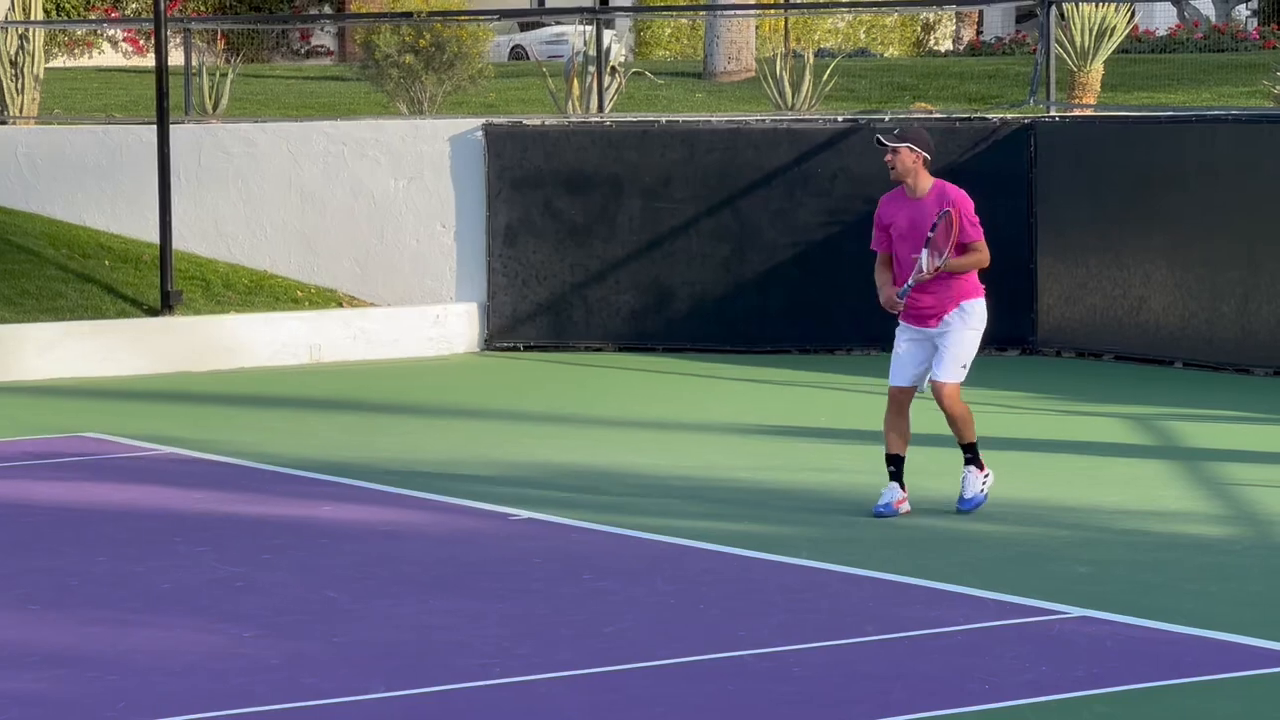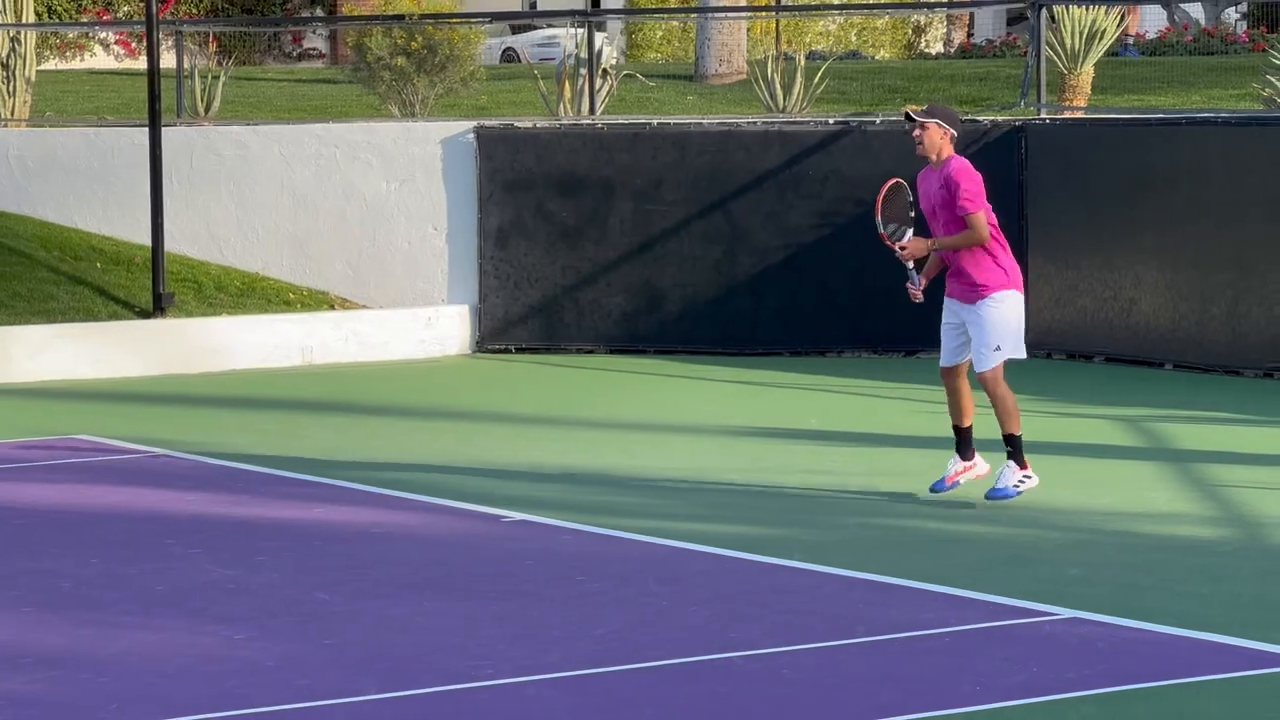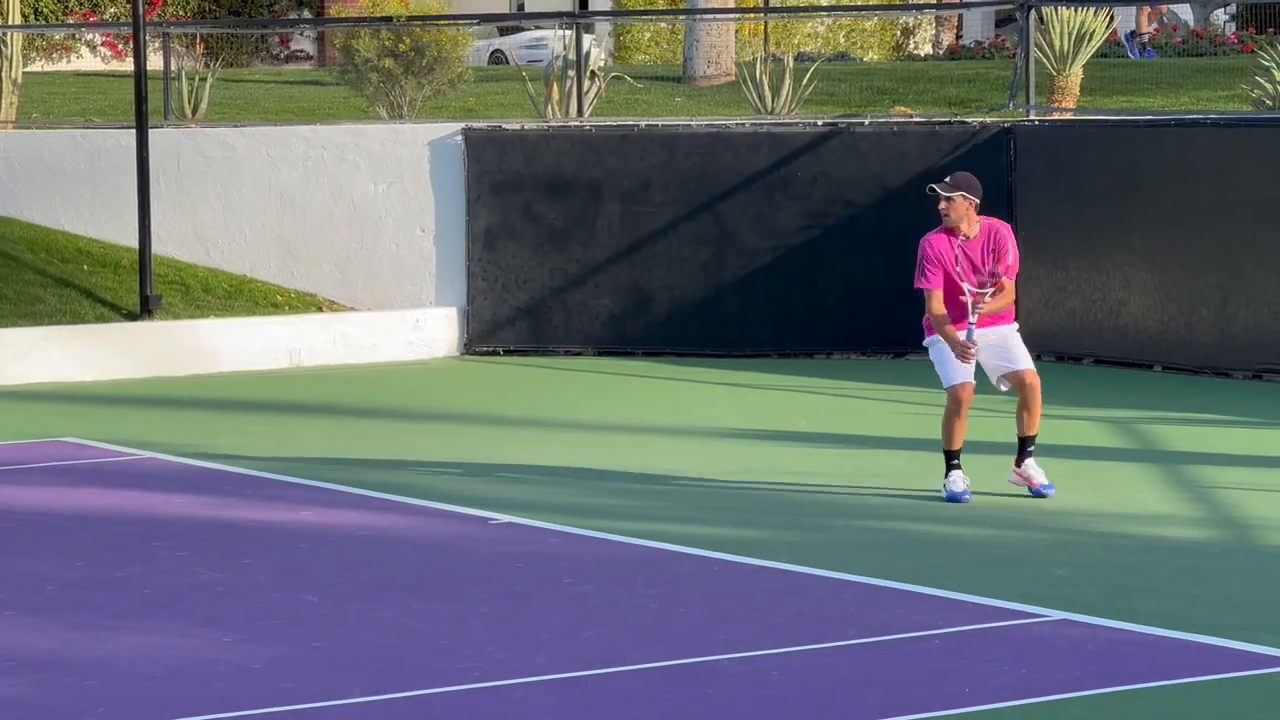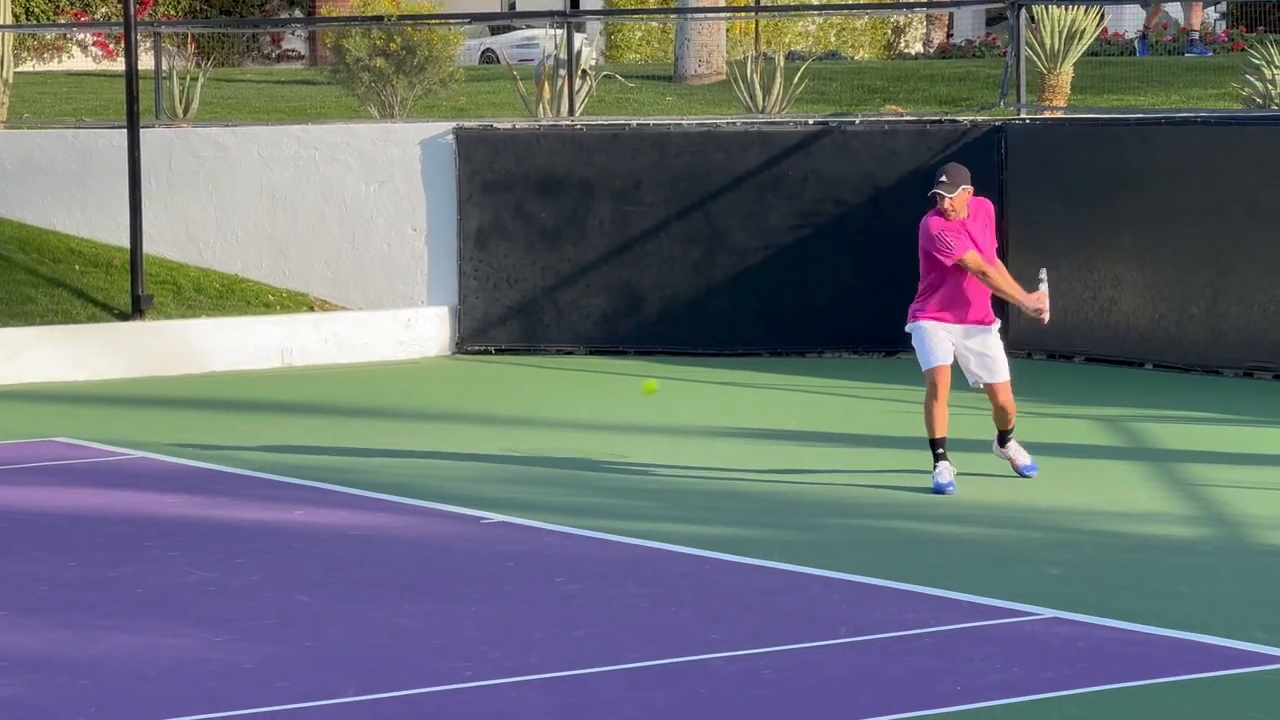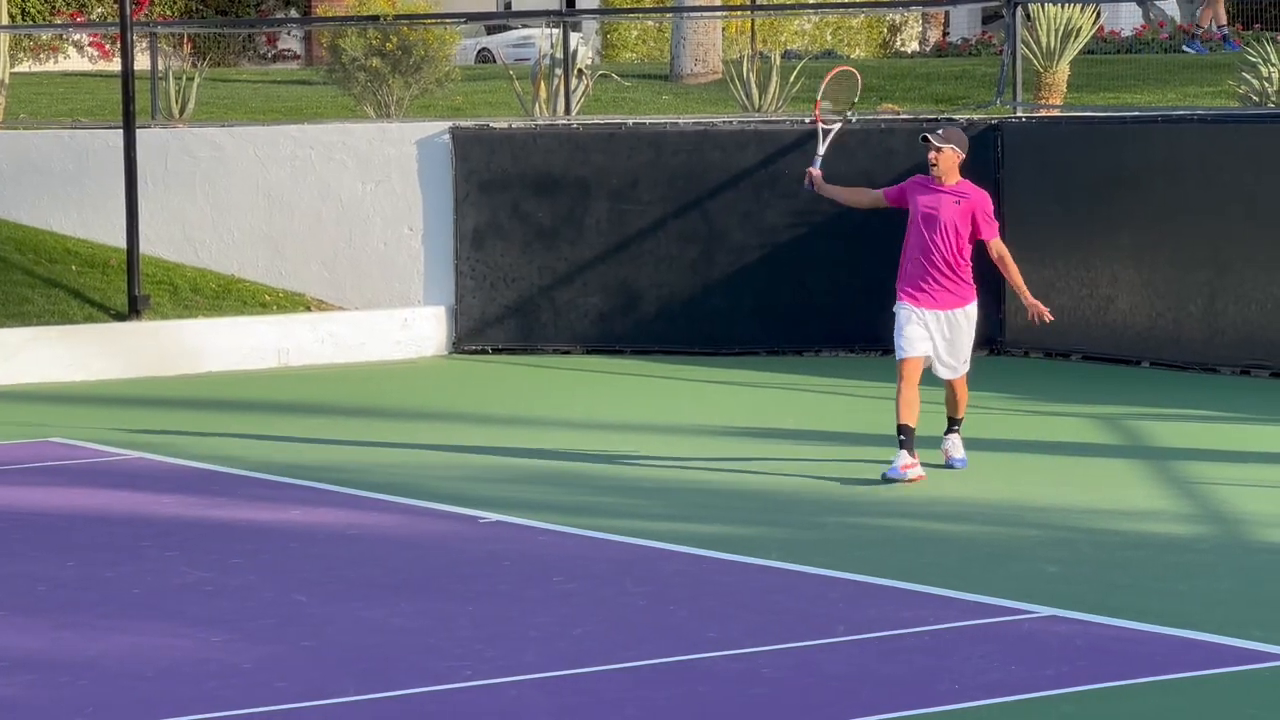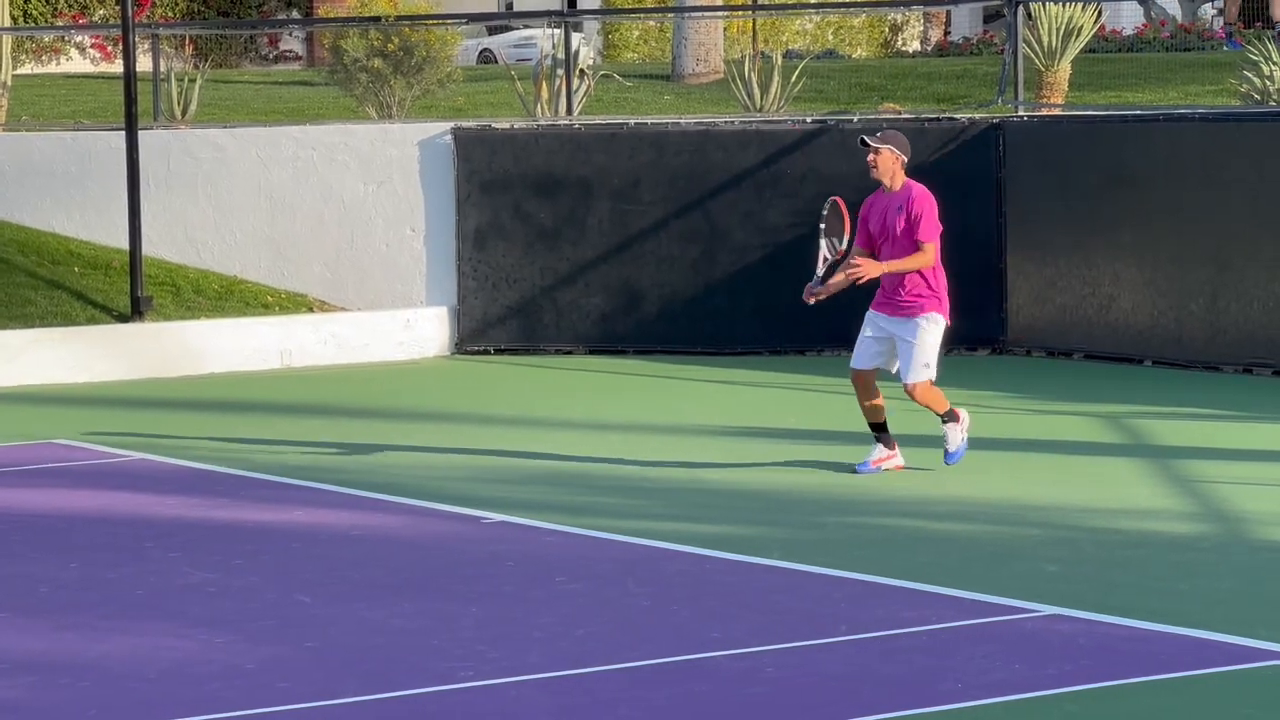
dt=0.5s
person 1, frame 1
left shoulder: (954, 198)
right shoulder: (888, 205)
left elbow: (981, 257)
right elbow: (883, 264)
left wrist: (940, 265)
right wrist: (886, 290)
left hip: (962, 310)
right hip: (915, 319)
left knee: (944, 391)
right knee: (898, 396)
left ankle: (976, 469)
right ankle: (896, 488)
person 1, frame 2
left shoulder: (959, 173)
right shoulder: (925, 178)
left elbow: (980, 234)
left wrist: (928, 245)
right wrist: (923, 278)
left hip: (993, 291)
right hip: (958, 293)
left knee: (990, 377)
right knee: (951, 372)
left ankle: (1018, 467)
right ankle: (967, 459)
person 1, frame 3
left shoulder: (999, 233)
right shoulder: (932, 243)
left elbow: (1007, 295)
right elbow: (935, 307)
left wrist: (981, 308)
right wrist: (952, 341)
left hip: (996, 326)
right hip: (951, 332)
left knee: (1030, 382)
right knee: (961, 394)
left ankle: (1024, 465)
right ankle: (954, 473)
person 1, frame 4
left shoulder: (981, 209)
right shoulder: (932, 226)
left elbow: (990, 259)
right elbow: (979, 269)
left wrist: (1027, 297)
right wrist: (1023, 298)
left hip: (976, 321)
right hip: (933, 320)
left knee: (1003, 398)
right knee: (938, 381)
left ankle: (1006, 445)
right ankle: (941, 464)
person 1, frame 5
left shoulder: (975, 198)
right shoulder: (915, 186)
left elbow: (998, 252)
right elbow: (870, 198)
left wrist: (1027, 297)
right wrist: (822, 186)
left hip: (957, 304)
right hip: (913, 302)
left knee: (955, 377)
right knee: (907, 373)
left ankle: (953, 436)
right ankle: (906, 458)
person 1, frame 6
left shoulder: (919, 198)
right shoulder: (870, 204)
left elbow: (929, 256)
right elbow: (858, 260)
left wrist: (881, 267)
right wrist: (826, 287)
left hip: (924, 308)
right hip: (884, 307)
left knee: (916, 386)
right knee: (860, 375)
left ankle: (953, 420)
right ankle: (886, 449)
